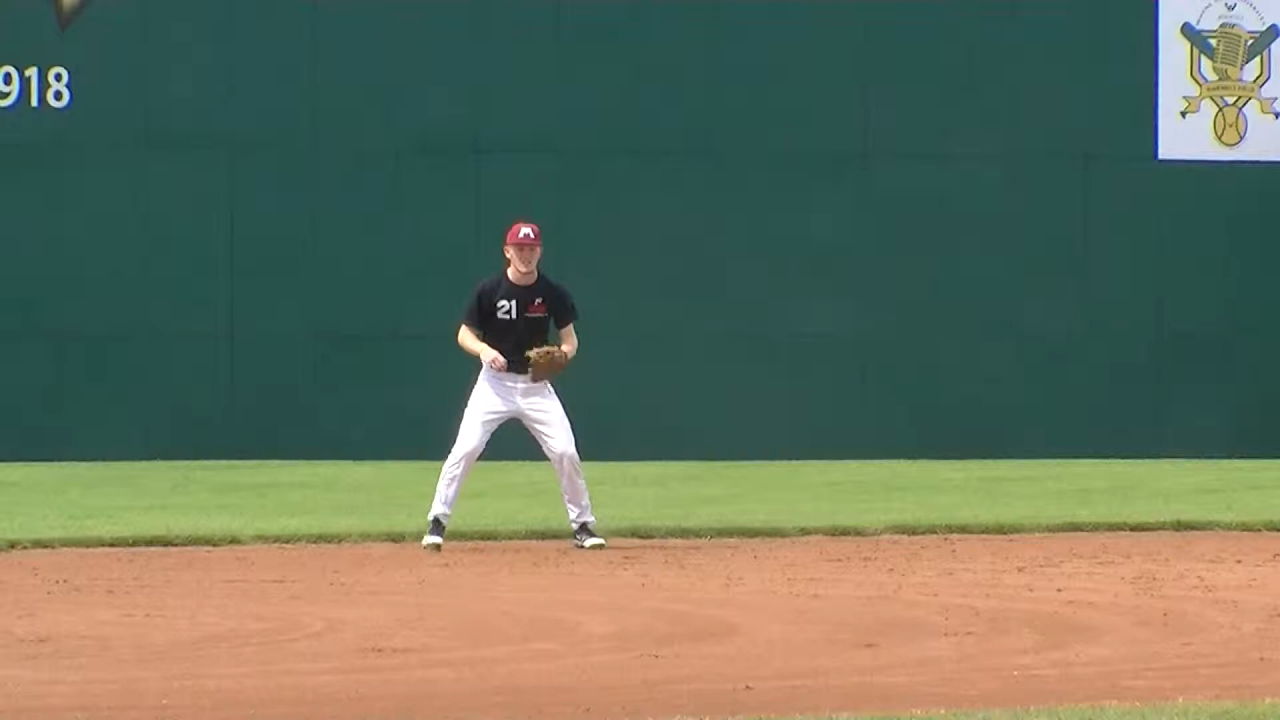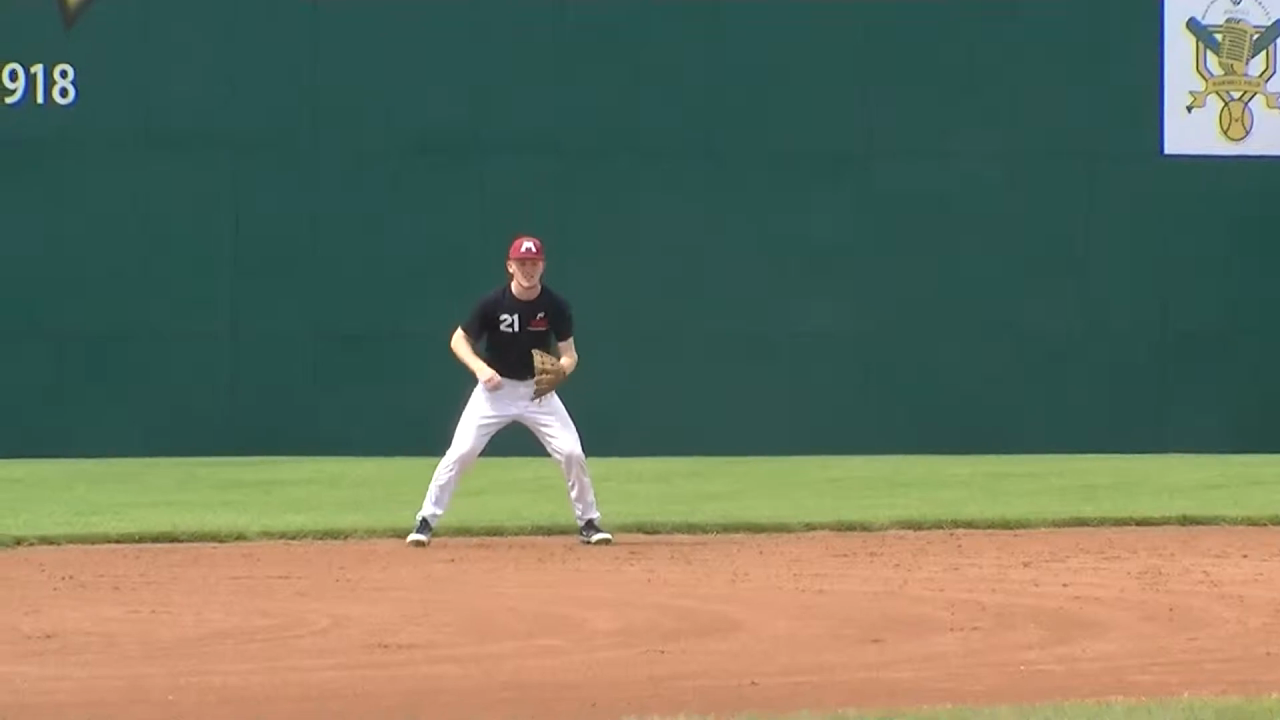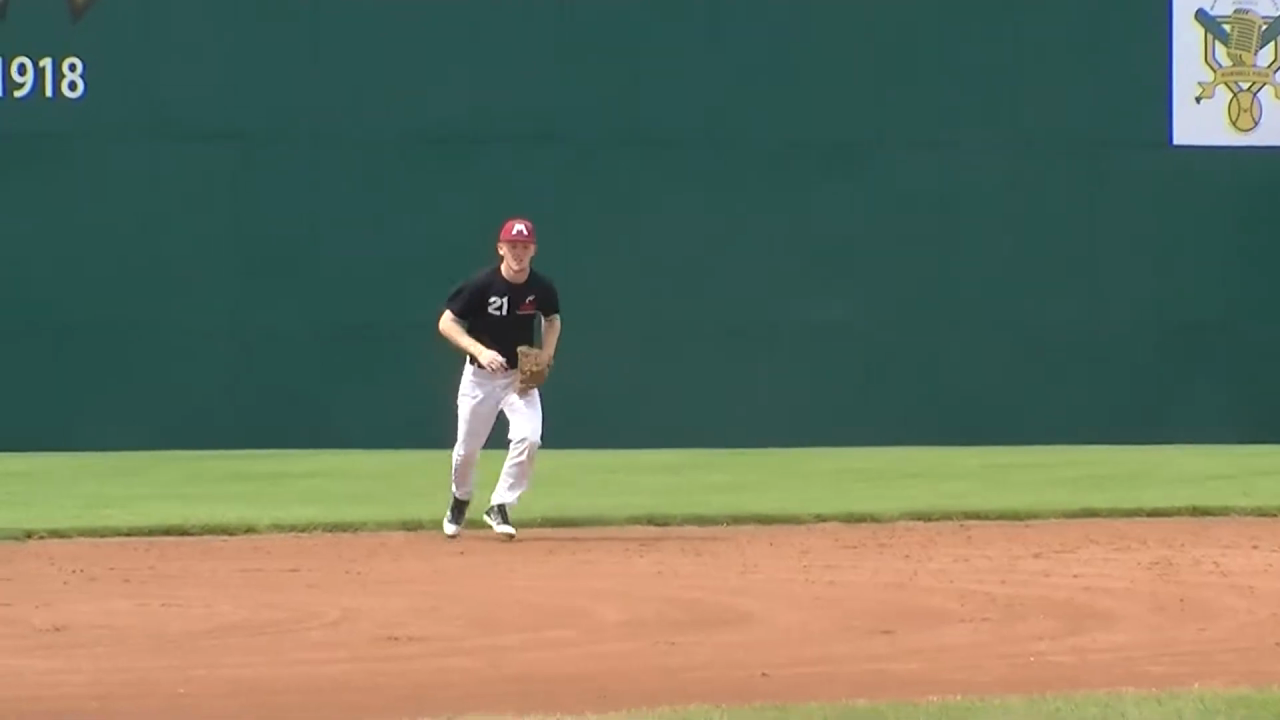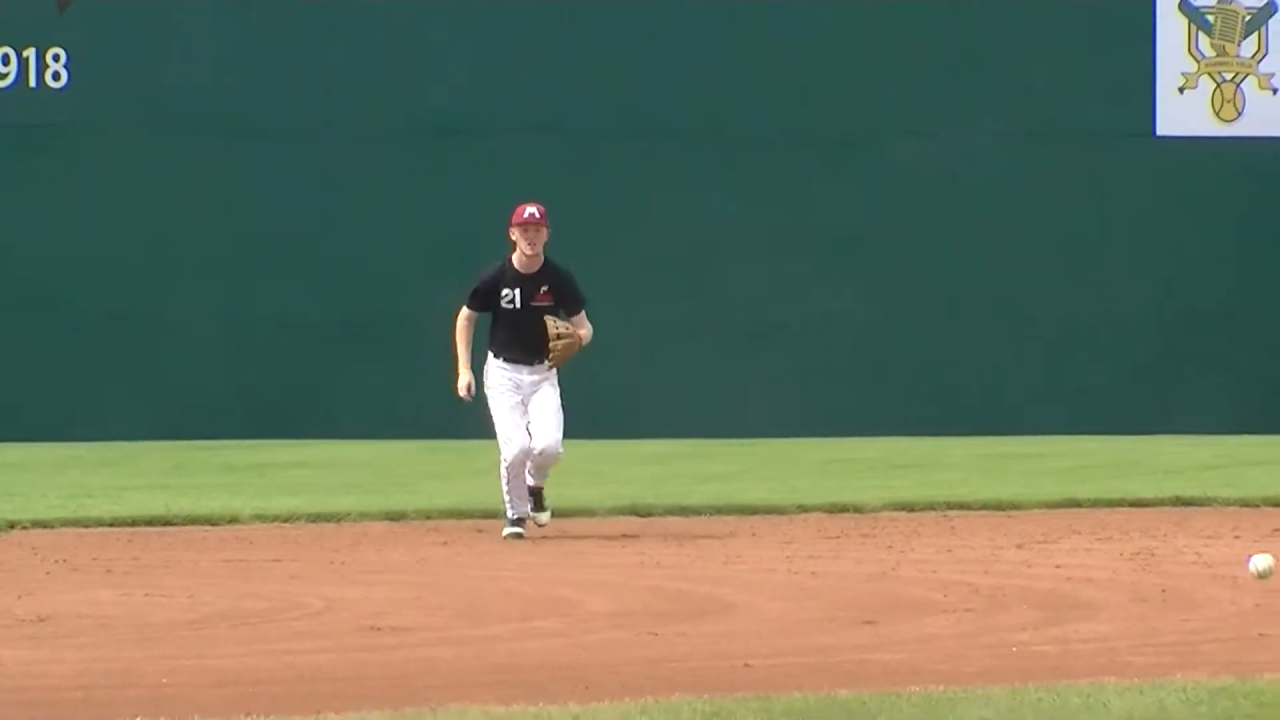
dt=0.5s
person 1, frame 1
left shoulder: (554, 293)
right shoulder: (489, 289)
left elbow: (569, 339)
right elbow: (464, 335)
left wrist: (561, 356)
right wrist: (483, 349)
left hip: (537, 384)
right hip: (495, 382)
left knee: (566, 452)
right knee: (464, 450)
left ankle: (583, 526)
right ankle: (437, 521)
person 1, frame 2
left shoulder: (555, 305)
right shoulder: (493, 302)
left elbow: (569, 354)
right elbow: (458, 340)
left wrist: (561, 370)
right wrist: (480, 367)
left hip: (537, 389)
right hip: (495, 388)
left knee: (572, 452)
right knee: (459, 453)
left ankle: (588, 522)
right ankle: (426, 521)
person 1, frame 3
left shoulder: (543, 288)
right shoulder: (480, 284)
left elbow: (552, 321)
right elbow: (446, 324)
left wrist: (546, 356)
right wrist: (479, 351)
left hip: (520, 375)
right hip: (480, 377)
left knee: (529, 438)
right knee: (467, 449)
left ankle: (500, 507)
right ankle: (460, 499)
person 1, frame 4
left shoulder: (560, 278)
right shoulder: (495, 277)
left elbow: (583, 327)
right elbow: (465, 319)
left wrist: (579, 338)
right wrist: (464, 370)
left hip: (543, 372)
right hip: (502, 372)
left knee: (549, 447)
right knee: (516, 448)
left ankle: (534, 486)
right ankle: (515, 514)
